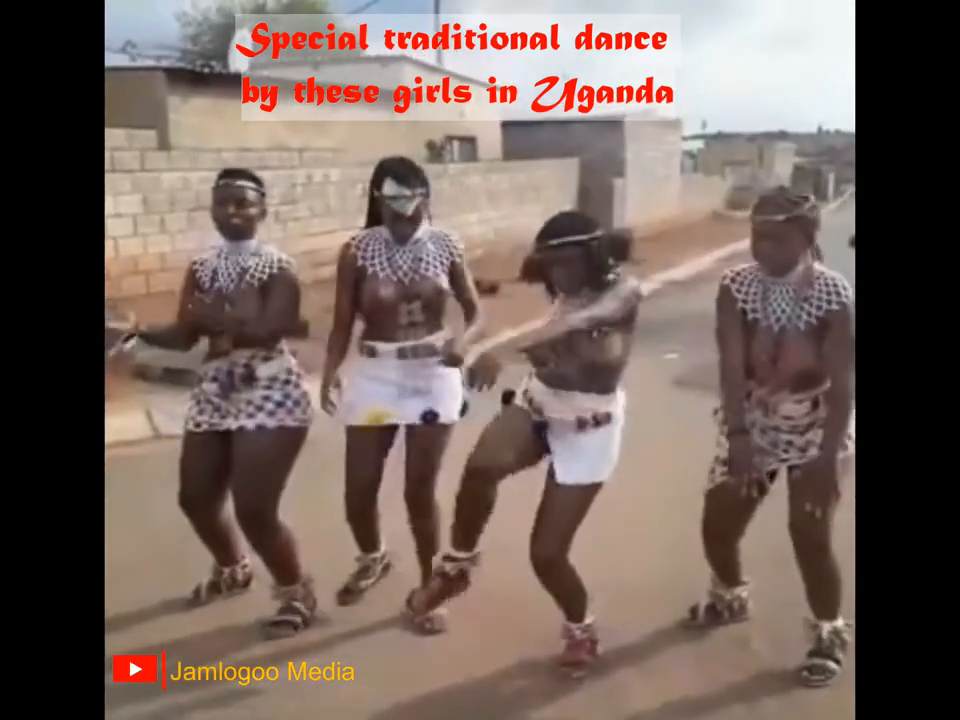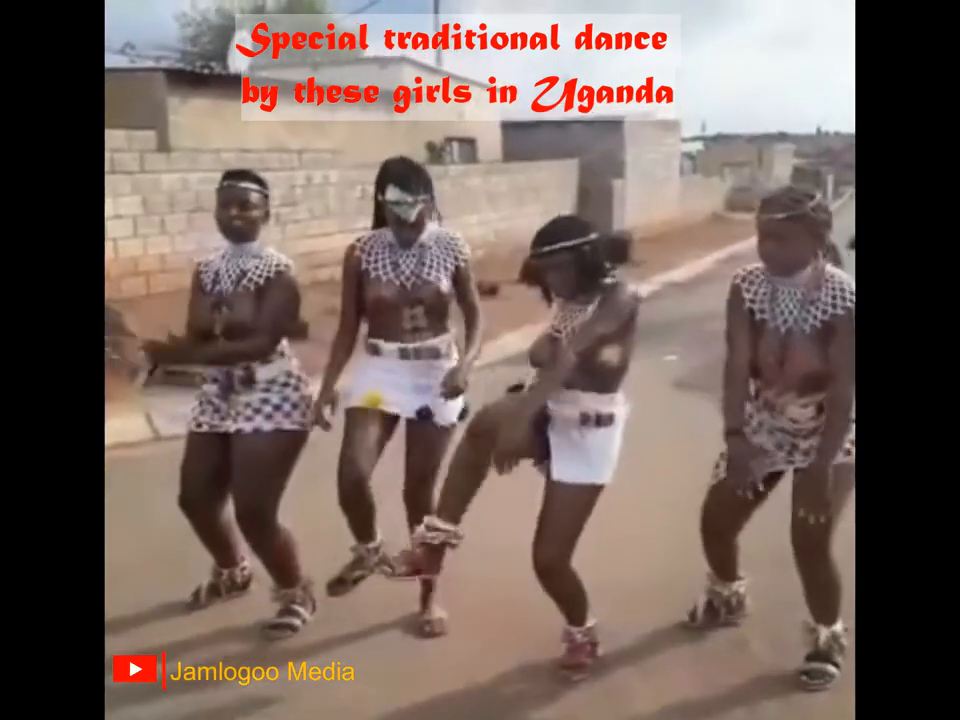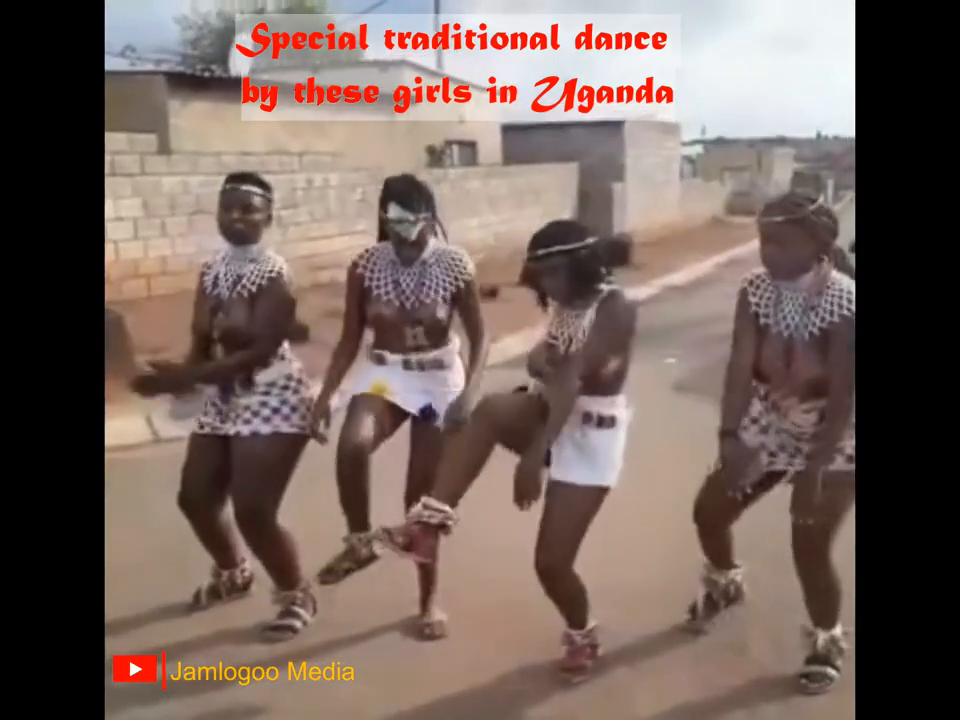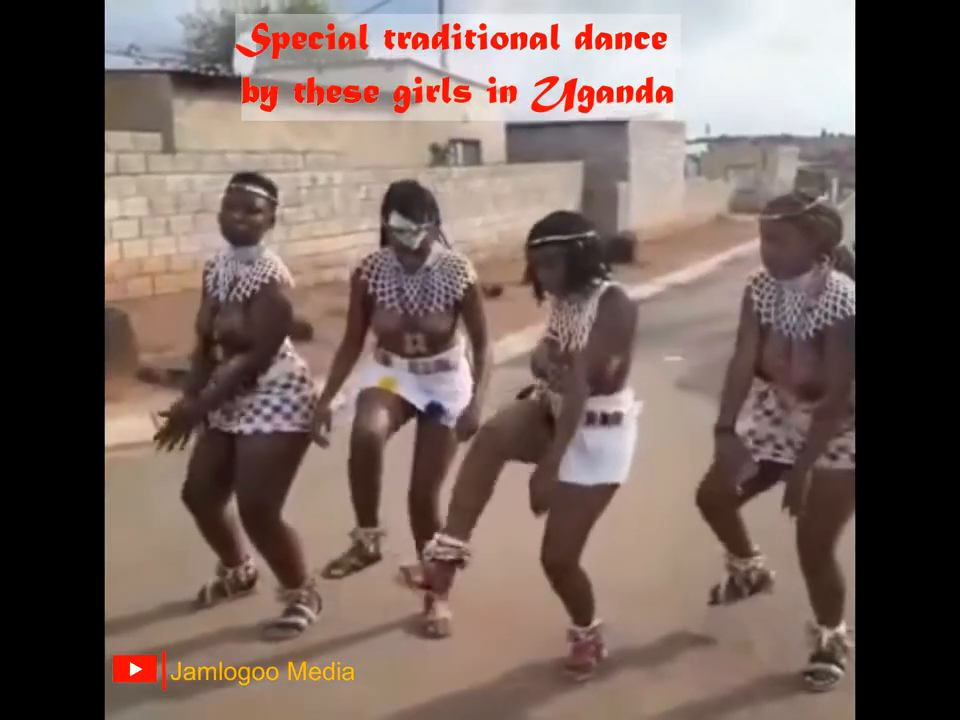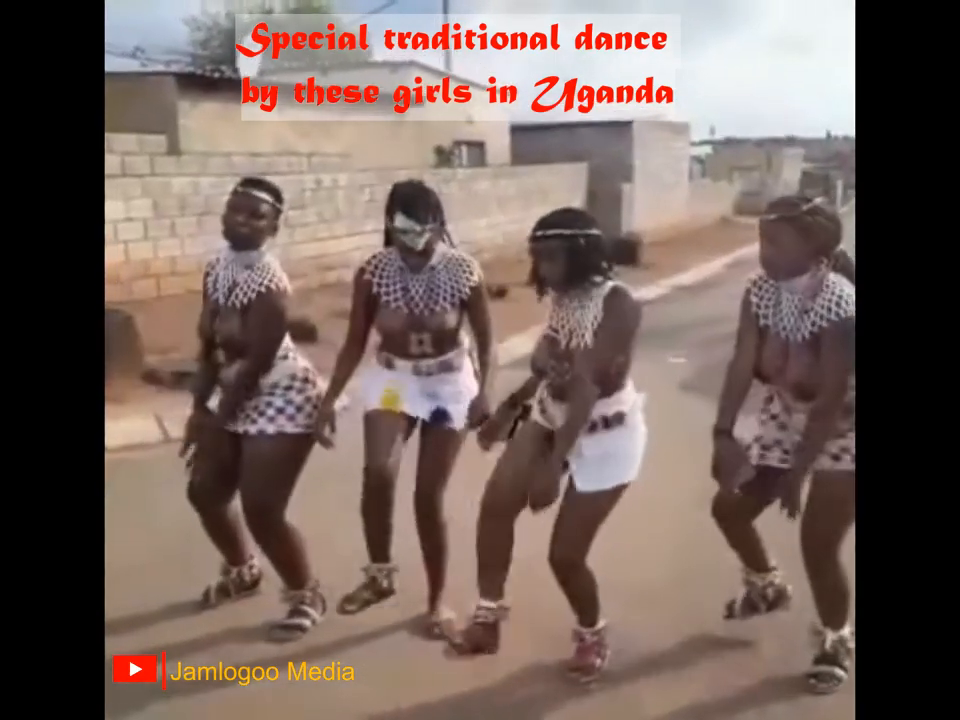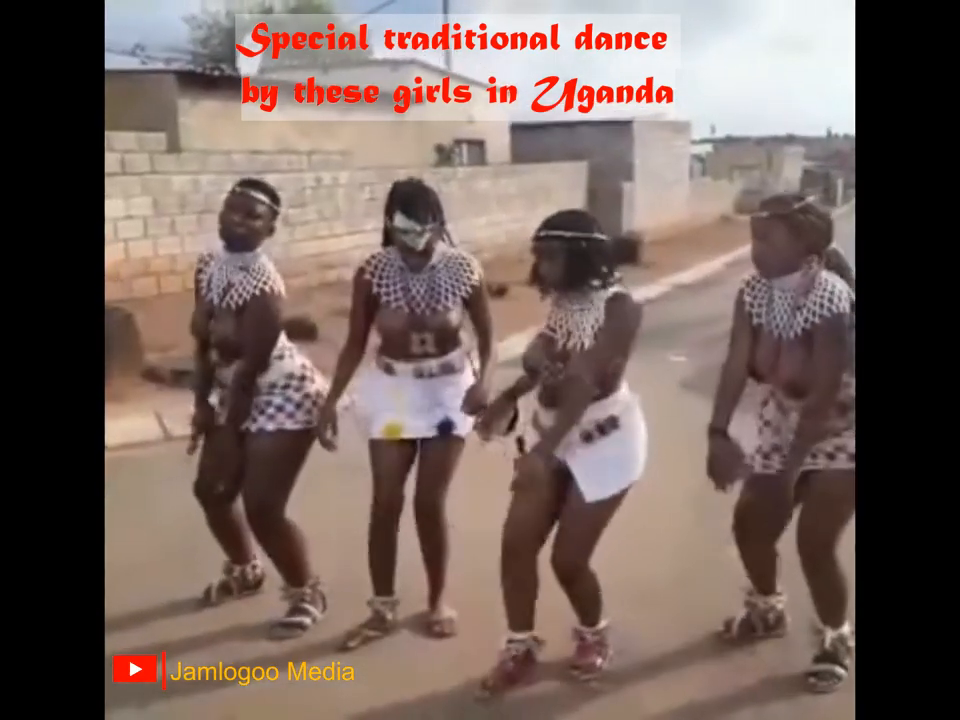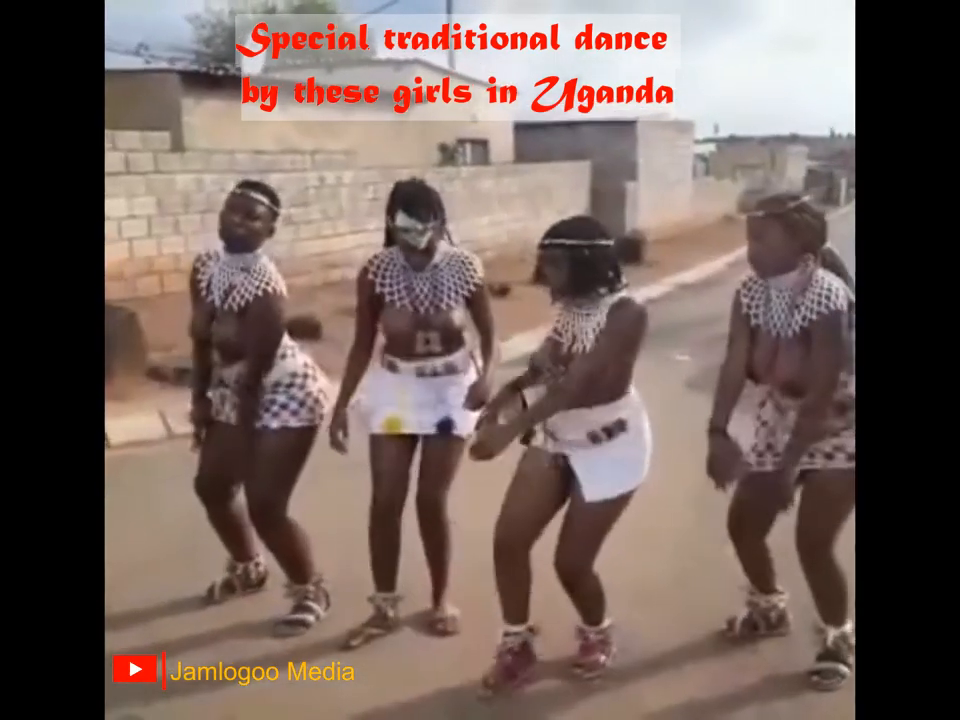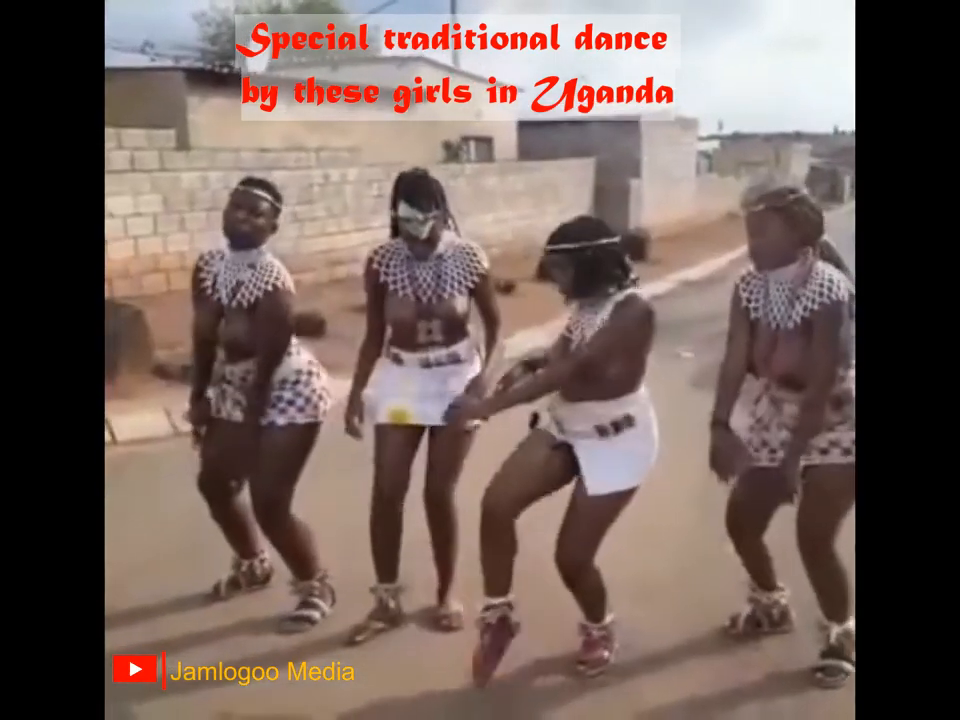
dt=0.1s
person 1, frame 1
left shoulder: (831, 292)
right shoulder: (736, 287)
left elbow: (842, 380)
right elbow: (732, 366)
left wrist: (829, 455)
right wrist: (739, 435)
left hip: (817, 426)
right hip: (752, 423)
left knee: (810, 534)
right knee: (717, 525)
left ankle: (829, 633)
right ankle: (730, 597)
person 1, frame 2
left shoulder: (842, 294)
right shoulder: (748, 285)
left elbow: (845, 387)
right elbow: (737, 363)
left wrist: (824, 463)
right wrist: (734, 435)
left hip: (828, 431)
right hip: (764, 424)
left knee: (809, 538)
right knee: (716, 522)
left ankle: (828, 638)
right ankle: (727, 597)
person 1, frame 3
left shoulder: (844, 301)
right shoulder: (756, 289)
left elbow: (841, 396)
right elbow: (740, 365)
left wrist: (813, 469)
right wrist: (729, 436)
left hip: (833, 436)
right hip: (768, 425)
left knee: (810, 543)
right knee: (709, 510)
left ankle: (828, 641)
right ankle: (724, 584)
person 1, frame 4
left shoulder: (842, 302)
right shoulder: (760, 289)
left elbow: (835, 396)
right elbow: (742, 362)
left wrist: (803, 468)
right wrist: (725, 433)
left hip: (839, 434)
right hip: (780, 419)
left knee: (813, 543)
right knee: (713, 495)
left ankle: (833, 639)
right ankle: (750, 569)
person 1, frame 5
left shoulder: (838, 302)
right shoulder: (760, 291)
left elbow: (832, 398)
right elbow: (742, 364)
left wrist: (799, 470)
right wrist: (723, 435)
left hip: (840, 434)
right hip: (785, 422)
left knee: (818, 544)
right knee: (728, 507)
left ankle: (836, 642)
right ankle: (767, 585)
person 1, frame 6
left shoulder: (831, 300)
right shoulder: (754, 292)
left elbow: (825, 394)
right elbow: (736, 364)
left wrist: (792, 467)
right wrist: (718, 435)
left hip: (839, 433)
right hip: (783, 423)
left knee: (814, 544)
right knee: (750, 525)
left ankle: (837, 640)
right ankle: (767, 610)
person 1, frame 7
left shoulder: (829, 298)
right shoulder: (751, 293)
left elbow: (823, 393)
right elbow: (735, 365)
left wrist: (790, 465)
right wrist: (718, 435)
left hip: (837, 432)
right hip: (780, 424)
left knee: (812, 542)
right knee: (742, 522)
left ankle: (839, 639)
right ankle: (769, 609)
person 1, frame 8
left shoulder: (828, 290)
right shoulder: (749, 287)
left elbow: (823, 382)
right elbow: (735, 360)
left wrist: (794, 457)
right wrist: (720, 428)
left hip: (833, 428)
right hip: (776, 421)
left knee: (814, 538)
right knee: (741, 522)
left ankle: (843, 635)
right ankle: (771, 606)
person 2, frame 1
left shoulder: (622, 293)
right shoulder: (566, 299)
left elbow: (582, 319)
left wrist: (505, 345)
left hip: (587, 430)
right hip: (535, 407)
left knee: (547, 554)
right knee: (482, 465)
left ankle: (582, 632)
right ankle: (455, 567)
person 2, frame 2
left shoulder: (619, 298)
right shoulder: (568, 302)
left elbow: (573, 356)
left wrist: (523, 415)
right wrist: (516, 418)
left hip: (588, 432)
right hip: (545, 411)
left knee: (550, 559)
right knee: (484, 426)
left ankle: (582, 634)
right ankle: (434, 540)
person 2, frame 3
left shoulder: (615, 307)
right shoulder: (563, 306)
left elbow: (575, 378)
left wrist: (536, 451)
left hip: (590, 435)
right hip: (545, 415)
left knee: (552, 562)
right knee: (488, 412)
left ankle: (582, 636)
right ankle: (426, 524)
person 2, frame 4
left shoulder: (614, 304)
right shoulder: (560, 301)
left elbow: (581, 383)
left wrist: (551, 465)
right wrist: (516, 412)
left hip: (597, 434)
right hip: (551, 413)
left knee: (558, 557)
right knee: (493, 439)
left ankle: (588, 635)
right ankle: (446, 555)
person 2, frame 5
left shoulder: (618, 304)
right shoulder: (559, 298)
left elbow: (588, 384)
left wrist: (554, 463)
right wrist: (511, 404)
left hip: (605, 435)
right hip: (551, 420)
left knee: (565, 555)
right knee: (497, 503)
left ankle: (592, 635)
right ankle: (486, 618)
person 2, frame 6
left shoulder: (620, 307)
right shoulder: (559, 300)
left elbow: (587, 382)
left wrist: (541, 456)
right wrist: (508, 396)
left hip: (603, 441)
right hip: (549, 433)
left knee: (568, 560)
right knee: (516, 541)
left ankle: (593, 636)
right ankle: (521, 648)
person 2, frame 7
left shoulder: (625, 312)
right shoulder: (569, 306)
left elbow: (578, 381)
left wrist: (511, 430)
right wrist: (511, 390)
left hip: (609, 443)
right hip: (555, 435)
left knee: (571, 562)
right knee: (509, 536)
left ankle: (597, 635)
right ankle: (516, 645)
person 2, frame 8
left shoulder: (633, 310)
right shoulder: (587, 304)
left elbow: (569, 369)
left wrist: (489, 405)
right wrist: (526, 368)
left hip: (617, 441)
right hip: (565, 426)
left knee: (572, 556)
right knee: (496, 505)
left ankle: (599, 631)
right ankle: (498, 619)
person 3, frame 1
left shoulder: (444, 245)
right shoulder: (357, 250)
left elbow: (474, 312)
right elbow: (342, 324)
left wrist: (462, 340)
right wrist: (331, 371)
left hip: (432, 375)
right hip: (376, 374)
left knee: (419, 490)
right knee: (359, 489)
right ankle: (372, 558)
person 3, frame 2
left shoulder: (452, 248)
right shoulder: (362, 252)
left elbow: (473, 317)
right elbow: (348, 327)
left wrist: (465, 365)
right wrist: (328, 382)
left hip: (433, 374)
right hip: (379, 371)
left knee: (420, 492)
right knee: (351, 477)
left ankle: (429, 596)
right ankle: (367, 550)
person 3, frame 3
left shoulder: (454, 264)
right shoulder: (366, 266)
left elbow: (478, 335)
right elbow: (351, 338)
left wrist: (469, 391)
right wrist: (326, 393)
left hip: (438, 381)
right hip: (383, 374)
left knee: (420, 493)
right knee: (351, 448)
left ankle: (429, 599)
right ankle: (360, 541)
person 3, frame 4
left shoulder: (458, 271)
right shoulder: (369, 271)
left elbow: (481, 341)
right elbow: (353, 341)
left wrist: (476, 400)
right wrist: (325, 400)
left hip: (445, 383)
right hip: (390, 375)
left knee: (423, 495)
right knee: (365, 438)
right ankle: (367, 540)
person 3, frame 5
left shoulder: (463, 270)
right shoulder: (373, 271)
left elbow: (485, 338)
right elbow: (355, 342)
left wrist: (483, 391)
right wrist: (328, 401)
left hip: (449, 385)
right hip: (393, 380)
left knee: (428, 496)
right knee: (379, 474)
left ankle: (437, 599)
right ankle: (379, 571)
person 3, frame 6
left shoulder: (463, 269)
right shoulder: (372, 272)
left elbow: (486, 334)
right elbow: (355, 344)
left wrist: (483, 379)
right wrist: (330, 403)
left hip: (448, 390)
right hip: (391, 389)
left knee: (429, 502)
right knee: (386, 503)
left ankle: (438, 600)
right ankle: (383, 610)
person 3, frame 7
left shoulder: (465, 268)
right shoulder: (375, 272)
left elbow: (488, 333)
right elbow: (363, 344)
left wrist: (486, 376)
right wrist: (341, 406)
left hip: (451, 389)
right hip: (394, 386)
left knee: (431, 500)
right knee: (386, 500)
left ankle: (441, 599)
right ankle: (384, 607)
person 3, frame 8
left shoulder: (469, 258)
right shoulder: (381, 262)
left elbow: (494, 324)
right elbow: (375, 334)
left wrist: (485, 375)
right wrist: (356, 390)
left hip: (456, 380)
right hip: (400, 379)
left knee: (438, 493)
right knee: (386, 491)
left ankle: (447, 593)
right ankle: (387, 603)
person 4, frame 1
left shoulder: (277, 268)
right shoulder: (200, 269)
left elbow: (271, 333)
right elbow: (183, 336)
left wrist: (222, 319)
right wrist: (137, 332)
left hip: (269, 398)
right hip: (213, 397)
left knee: (254, 510)
right knee: (195, 498)
left ankle: (296, 591)
right ankle: (232, 569)
person 4, frame 2
left shoulder: (276, 271)
right shoulder: (206, 270)
left elbow: (264, 343)
right elbow: (197, 338)
left wrist: (188, 353)
right wrist: (166, 351)
left hip: (271, 401)
right hip: (217, 398)
left knee: (253, 512)
right knee: (195, 499)
left ankle: (296, 593)
right ankle: (232, 571)
person 4, frame 3
left shoulder: (273, 276)
right shoulder: (211, 270)
left elbow: (258, 353)
right elbow: (202, 343)
left wrist: (184, 375)
right wrist: (175, 374)
left hip: (270, 404)
right hip: (221, 402)
left knee: (253, 514)
right knee: (194, 499)
left ankle: (296, 595)
right ankle: (232, 573)
person 4, frame 4
left shoulder: (271, 279)
right shoulder: (216, 267)
left elbow: (257, 359)
right elbow: (207, 344)
left wrist: (200, 406)
right wrist: (188, 399)
left hip: (276, 401)
right hip: (228, 400)
left knee: (256, 511)
right knee: (199, 496)
left ankle: (302, 593)
right ankle: (237, 570)
person 4, frame 5
left shoulder: (268, 285)
right shoulder: (215, 269)
left elbow: (256, 364)
right elbow: (210, 345)
left wrist: (215, 417)
right wrist: (201, 405)
left hip: (281, 402)
right hip: (236, 401)
left knee: (262, 512)
right knee: (204, 493)
left ankle: (306, 594)
right ankle: (242, 571)
person 4, frame 6
left shoulder: (262, 288)
right shoulder: (207, 267)
left elbow: (252, 366)
right elbow: (205, 343)
left wrist: (231, 433)
right wrist: (202, 402)
left hip: (281, 399)
right hip: (235, 397)
left knee: (262, 510)
right knee: (210, 491)
left ankle: (307, 592)
right ankle: (244, 570)
person 4, frame 7
left shoulder: (263, 289)
right shoulder: (204, 267)
left elbow: (257, 368)
right elbow: (203, 341)
left wrist: (243, 434)
right wrist: (201, 398)
left hip: (283, 398)
right hip: (235, 395)
left knee: (265, 507)
right knee: (209, 487)
left ankle: (310, 590)
right ankle: (247, 568)
person 4, frame 8
left shoulder: (273, 284)
right shoulder: (207, 267)
left elbow: (267, 364)
right elbow: (204, 338)
left wrist: (247, 431)
right wrist: (199, 397)
left hip: (285, 396)
right hip: (235, 393)
left knee: (269, 504)
right knee: (214, 486)
left ankle: (315, 586)
right ankle: (252, 564)
